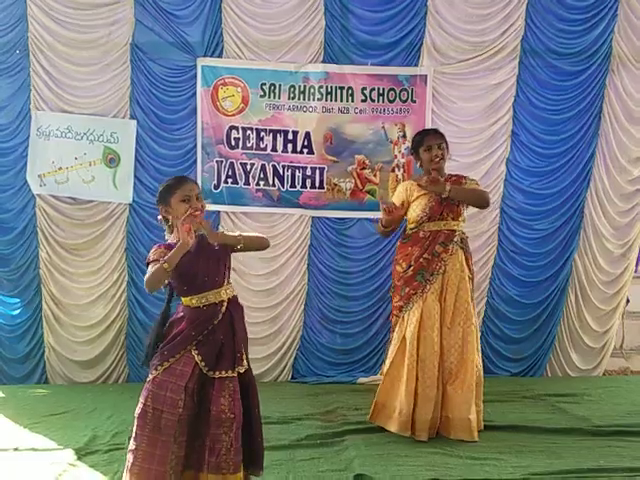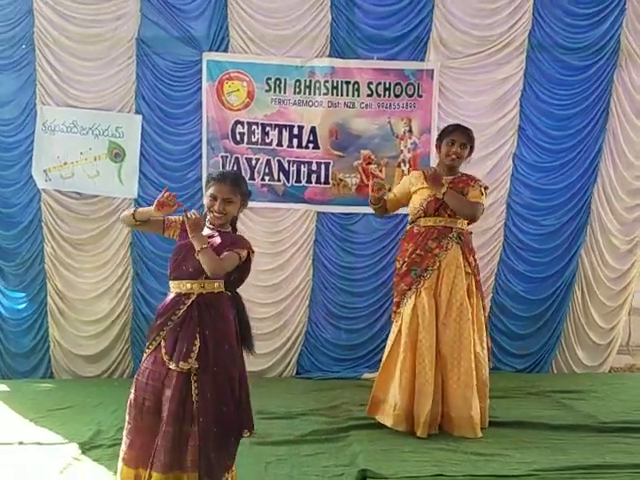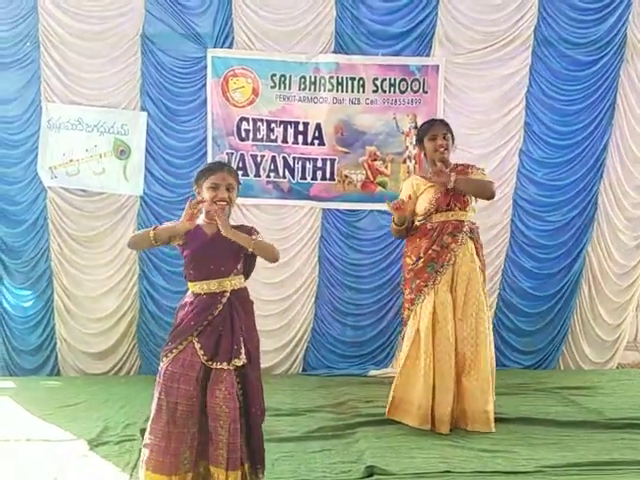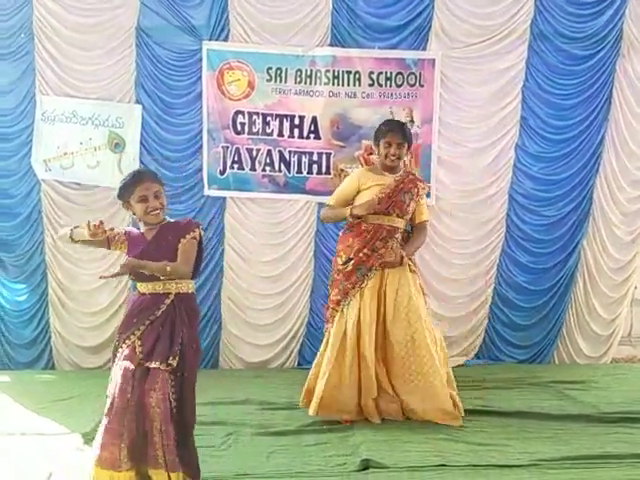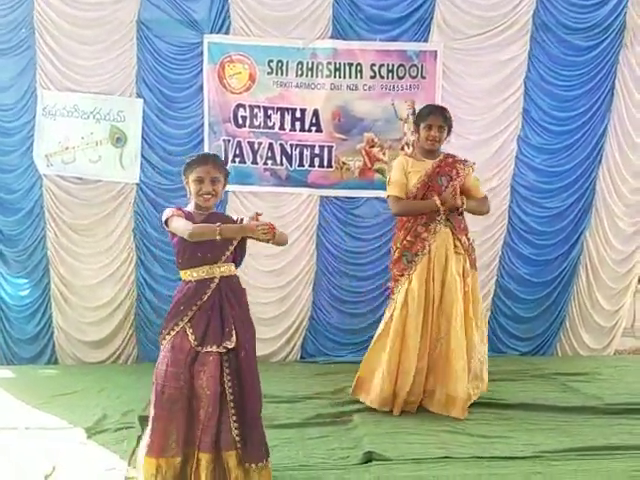
dt=1s
person 1, frame 1
left shoulder: (460, 182)
right shoulder: (407, 187)
left elbow: (484, 200)
right elbow: (383, 230)
left wrist: (444, 188)
right wrist: (387, 220)
left hip: (453, 267)
right hip: (417, 267)
left knee: (454, 336)
right knee: (417, 334)
left ankle: (451, 414)
right ankle: (415, 413)
person 1, frame 2
left shoulder: (473, 185)
right shoulder: (415, 178)
left elbow: (473, 213)
right elbow: (385, 208)
left wrist: (441, 189)
right wrist: (375, 199)
left hip: (455, 264)
right hip: (417, 262)
left knee: (455, 332)
right knee: (417, 330)
left ankle: (456, 410)
right ankle: (417, 409)
person 1, frame 3
left shoulder: (466, 172)
right shoulder: (414, 182)
left elbow: (490, 191)
right elbow: (399, 232)
left wrist: (449, 179)
right wrist: (399, 219)
left hip: (464, 259)
right hip: (427, 260)
left knee: (467, 329)
right knee: (429, 327)
left ankle: (463, 405)
right ankle: (424, 406)
person 1, frame 4
left shoulder: (414, 185)
right shoulder: (360, 176)
left elbow: (420, 230)
right elbow: (325, 213)
left wrist: (404, 254)
right wrist: (353, 210)
left hip: (395, 264)
right hip: (357, 261)
left knee: (411, 328)
right knee: (354, 329)
left ankle: (424, 400)
right ankle: (348, 402)
person 1, frame 5
left shoulder: (458, 166)
right shoulder: (403, 164)
left elbow: (484, 205)
right elbow: (396, 206)
left wrist: (461, 204)
right wrist: (438, 202)
left hip: (451, 248)
right hip: (413, 248)
left knee: (451, 317)
right knee: (409, 317)
left ankle: (444, 391)
right ankle: (394, 390)
person 2, frame 1
left shoulder: (217, 241)
right shoulder: (163, 250)
left elbow: (264, 243)
right elbow: (150, 284)
left wrist: (217, 236)
right wrist: (182, 245)
left hip: (225, 332)
right hip: (189, 332)
left knee: (221, 413)
right knee: (166, 408)
person 2, frame 2
left shoulder: (237, 244)
right shoulder: (182, 227)
left elbow: (215, 269)
right elbow: (128, 219)
left wrist: (197, 236)
right wrist: (154, 211)
left hip: (209, 325)
right hip: (174, 323)
left knee: (201, 404)
right knee: (150, 399)
person 2, frame 3
left shoulder: (244, 232)
right shoulder: (185, 230)
left elbow: (274, 256)
right elbow: (133, 243)
left wrist: (230, 232)
right wrist: (179, 226)
left hip: (233, 323)
right hip: (195, 320)
left knee: (227, 404)
right knee: (179, 399)
person 2, frame 4
left shoulder: (186, 229)
right shoulder: (128, 238)
left elbow: (183, 269)
right elbow: (70, 236)
left wrist: (138, 265)
right wrist: (90, 234)
left hip: (175, 322)
right hip: (140, 320)
left knee: (163, 397)
right knee: (126, 397)
person 2, frame 5
left shoulder: (232, 222)
right shoulder: (175, 216)
left elbow: (282, 238)
right elbow: (191, 232)
left wrist: (266, 231)
right wrist: (239, 230)
left hip: (227, 307)
right hip: (189, 306)
left knee: (222, 383)
right knee: (173, 382)
